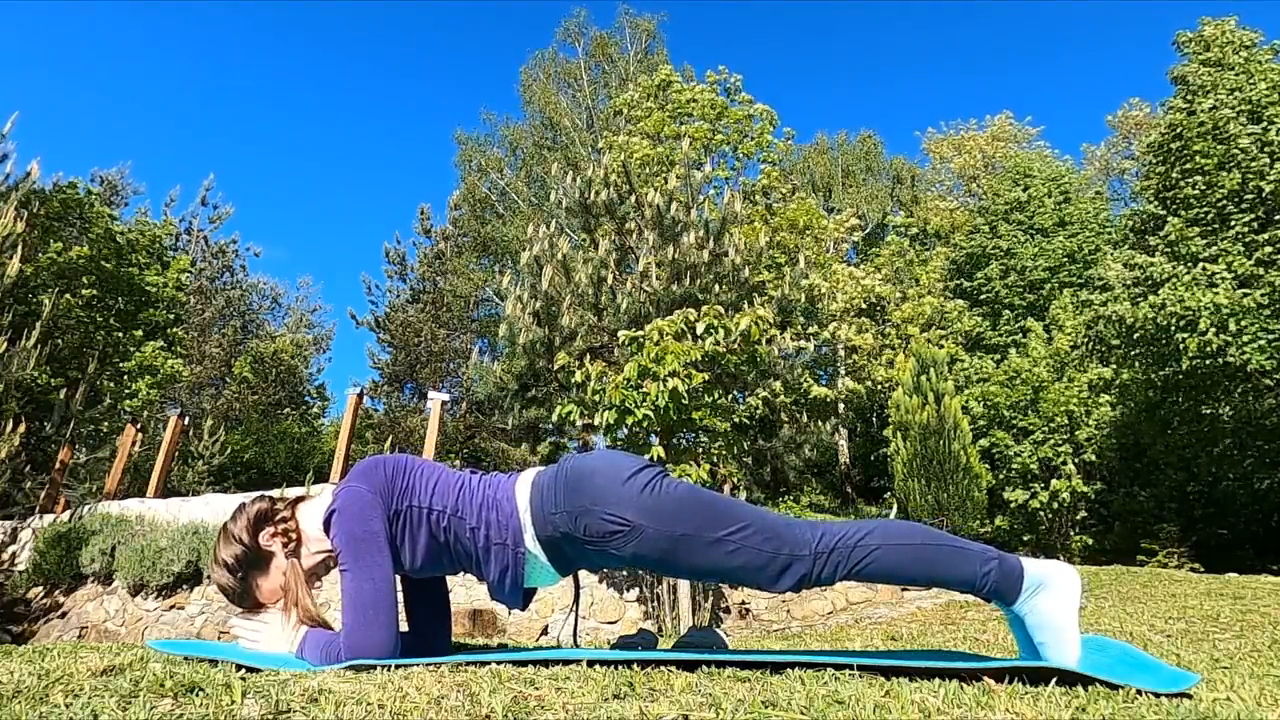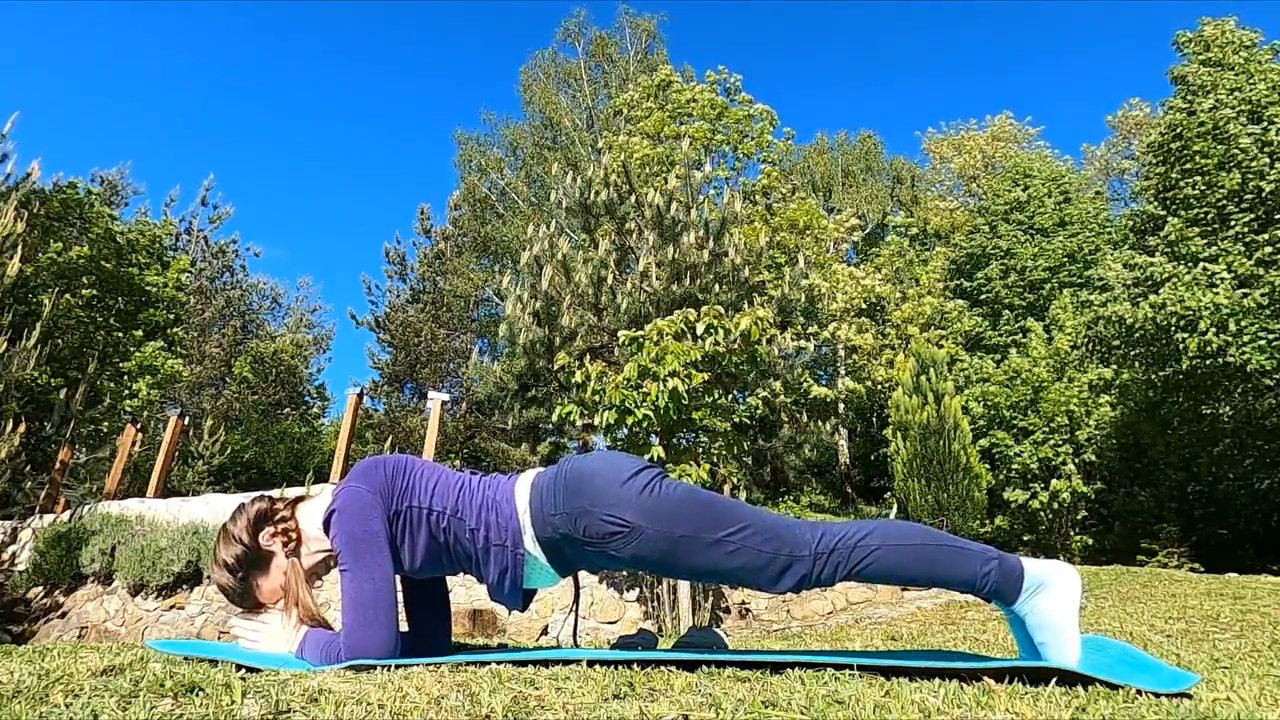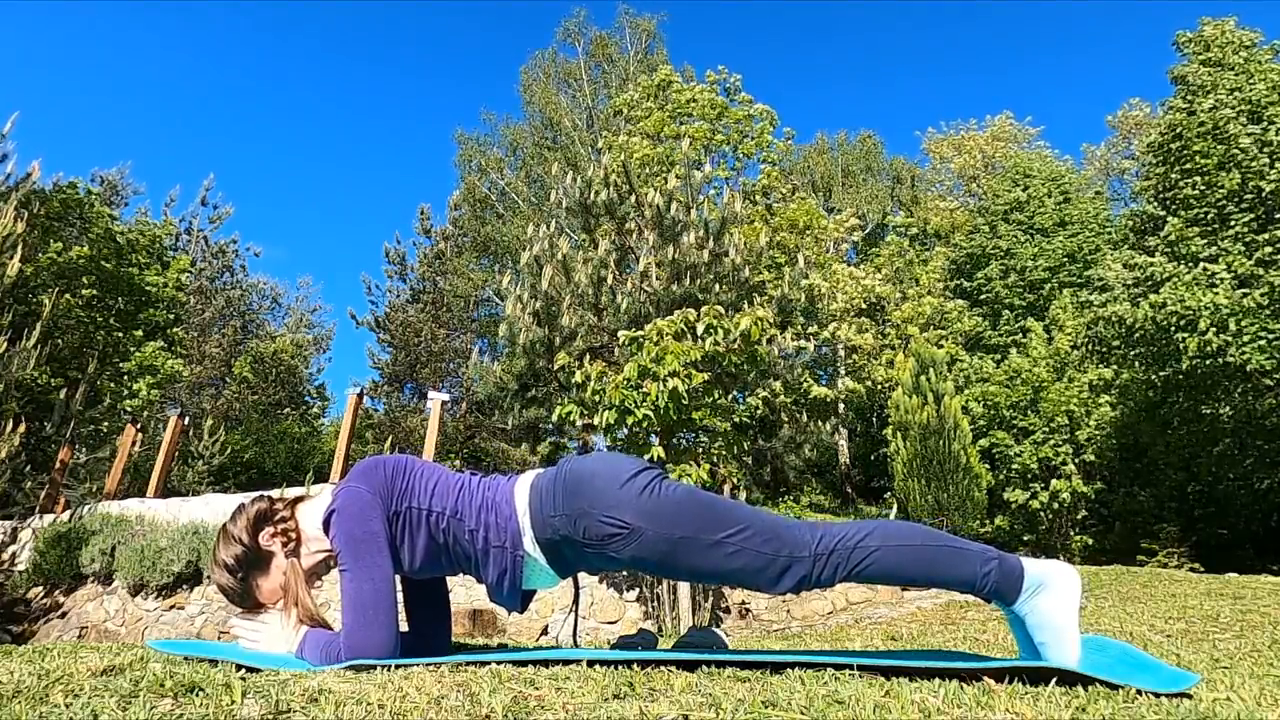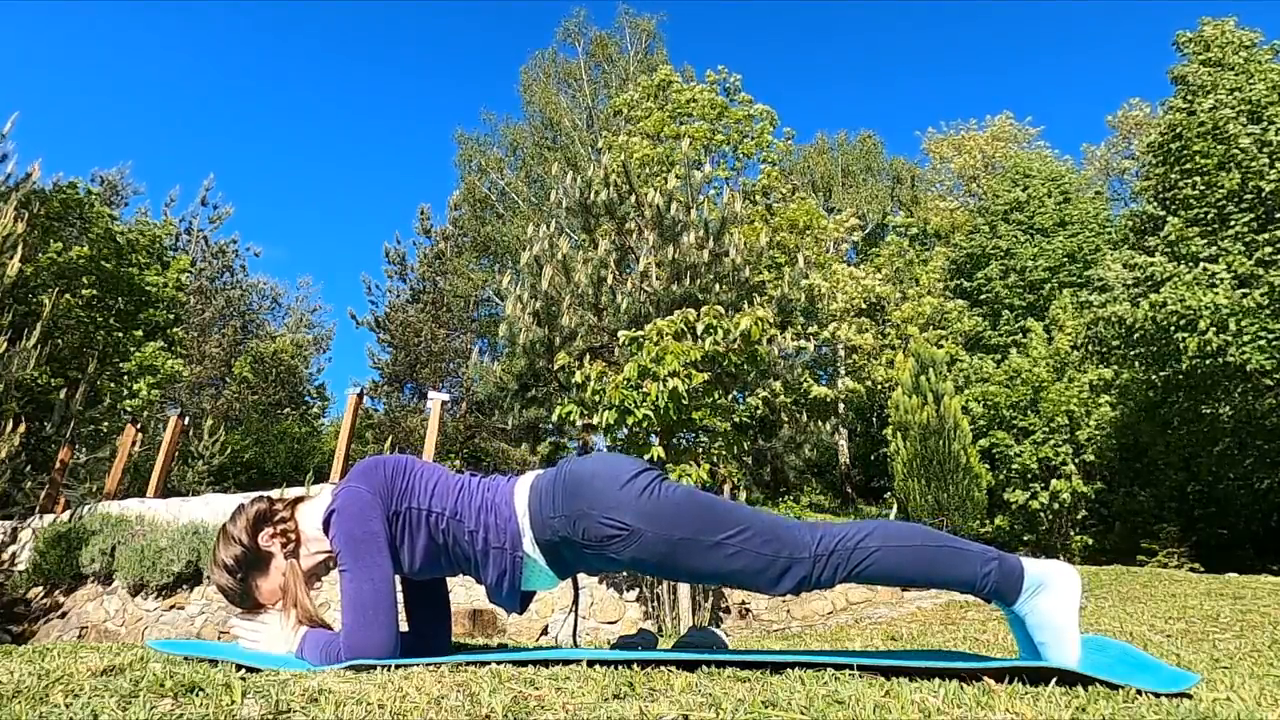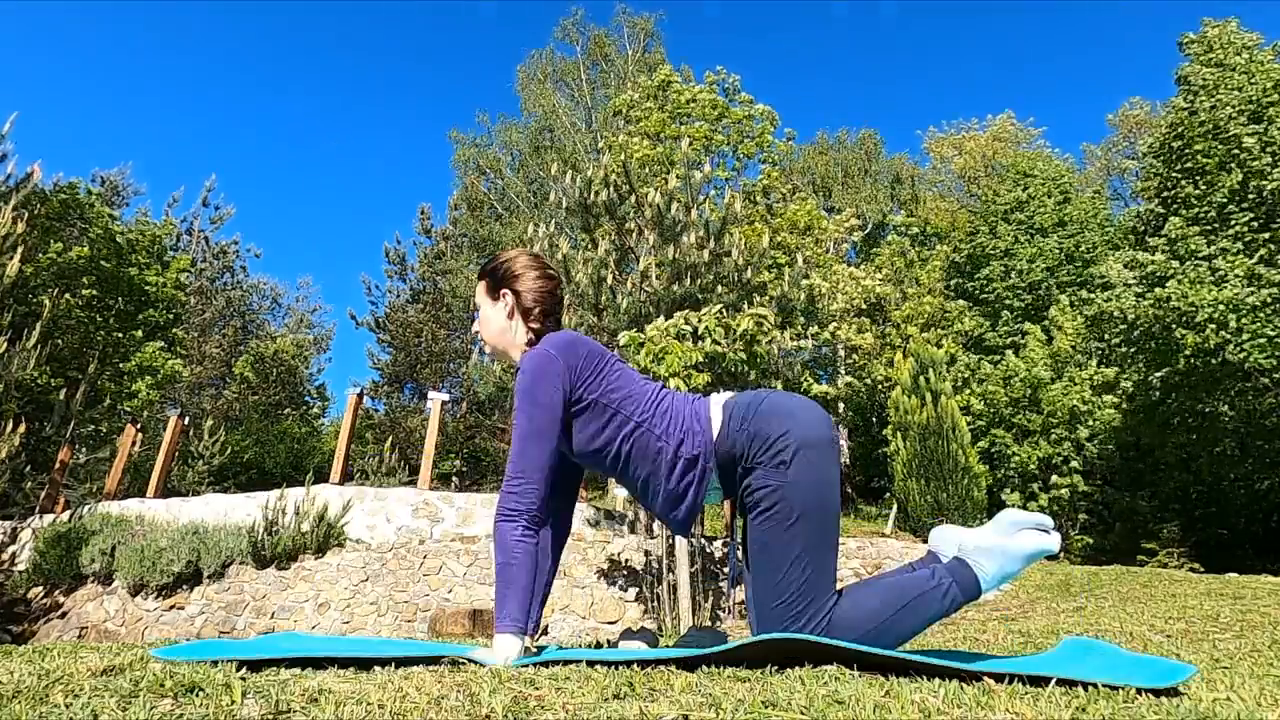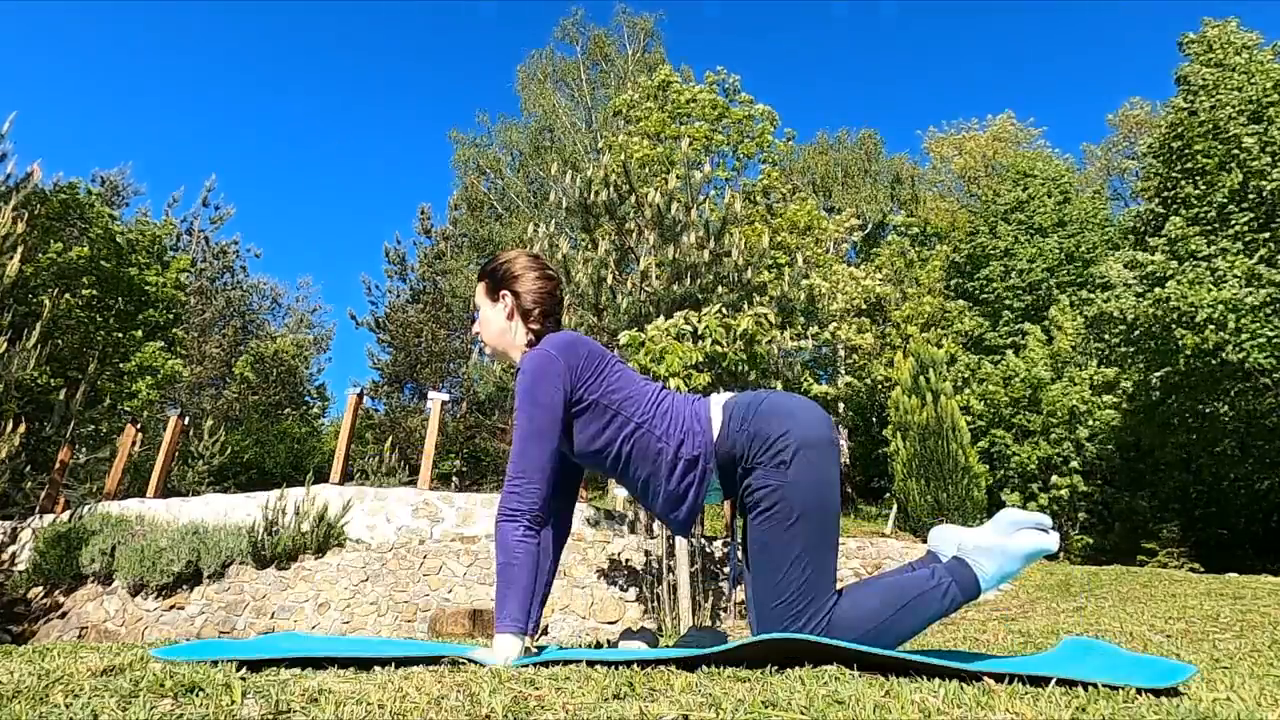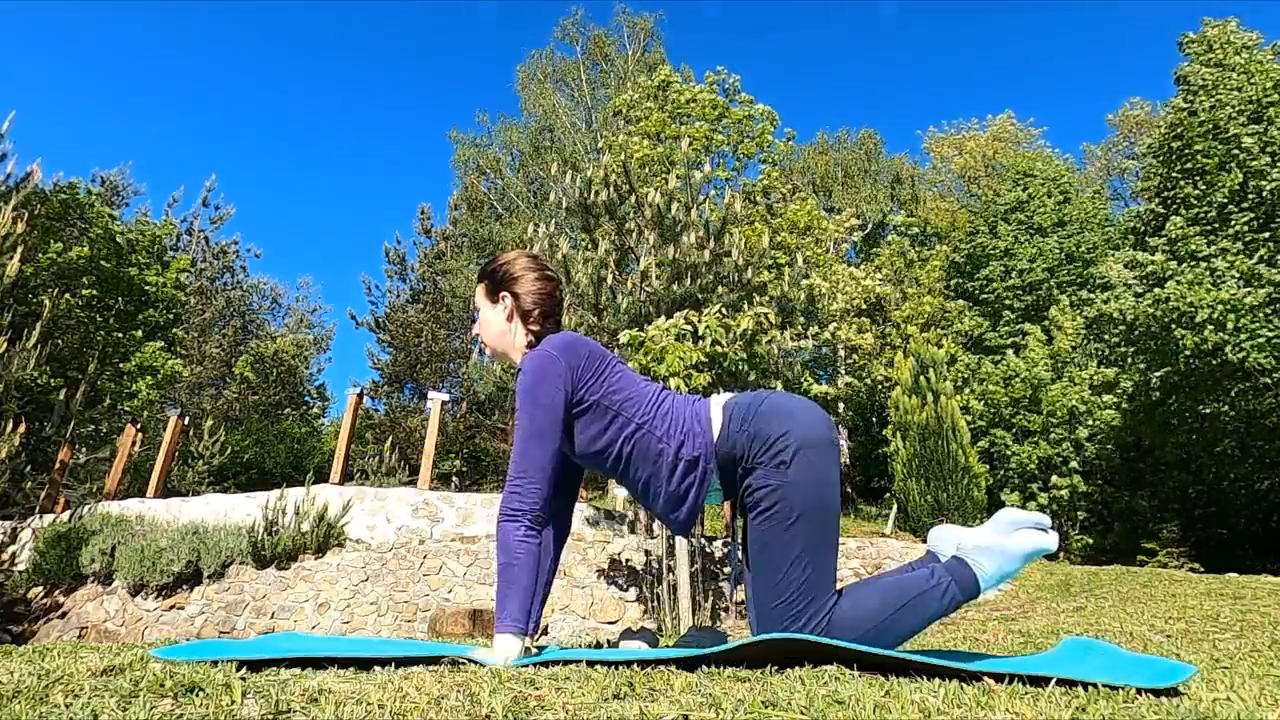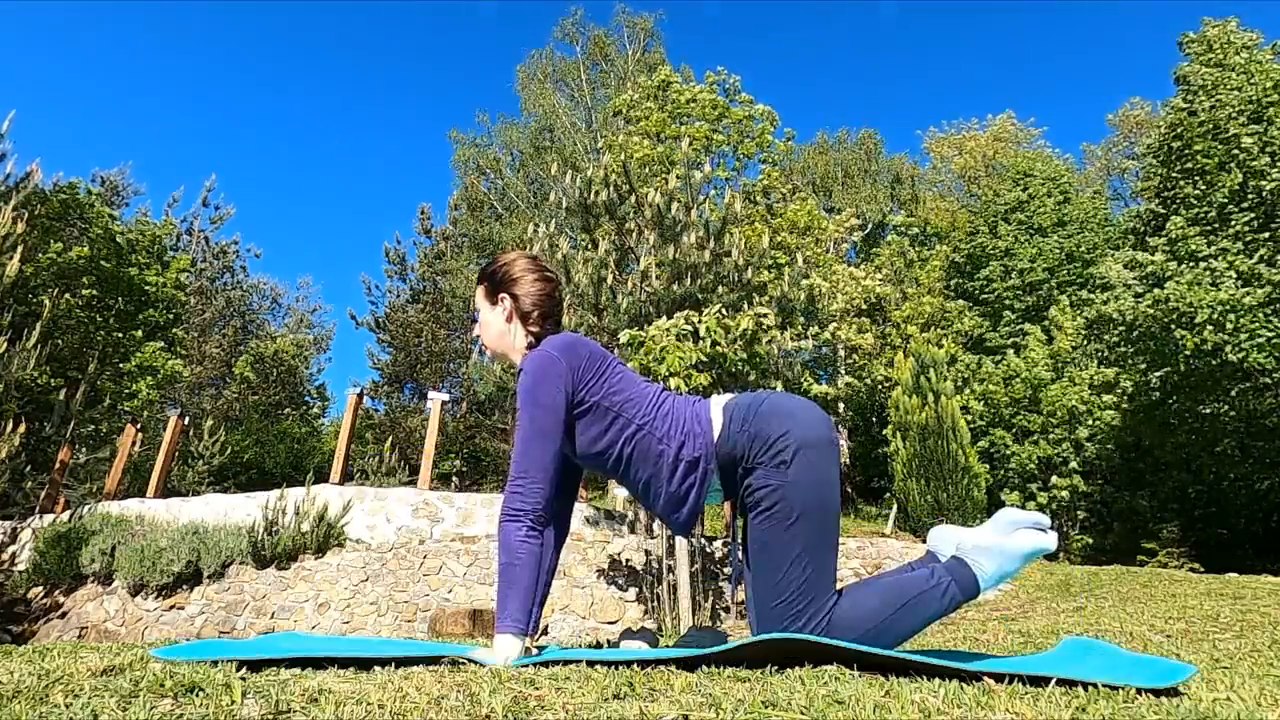
dt=0.1s
person 1, frame 1
left shoulder: (358, 497)
right shoulder: (387, 520)
left elbow: (372, 645)
right elbow: (428, 643)
left wrist: (294, 638)
right wrist: (303, 623)
left hip: (594, 508)
right hip: (589, 508)
left knee: (811, 554)
right knee: (813, 550)
left ankle: (1021, 579)
right ankle: (1015, 579)
person 1, frame 2
left shoulder: (358, 495)
right shoulder: (380, 518)
left elbow: (372, 644)
right elbow: (429, 642)
left wrist: (297, 639)
right wrist: (299, 626)
left hip: (595, 509)
right hip: (586, 511)
left knee: (813, 554)
right knee: (813, 551)
left ankle: (1022, 578)
right ankle: (1014, 580)
person 1, frame 3
left shoulder: (357, 496)
right shoulder: (384, 521)
left elbow: (373, 643)
right elbow: (429, 642)
left wrist: (296, 638)
right wrist: (300, 629)
left hip: (595, 510)
right hip: (588, 509)
left knee: (810, 555)
right knee: (811, 551)
left ankle: (1020, 579)
right ankle: (1013, 579)
person 1, frame 4
left shoulder: (359, 497)
right shoulder: (408, 510)
left elbow: (384, 624)
right elbow: (421, 628)
left wrist: (299, 642)
right wrist: (314, 633)
left hip: (626, 518)
right hip: (602, 509)
left knee: (815, 555)
left ankle: (1021, 578)
person 1, frame 5
left shoulder: (549, 360)
right shoulder: (553, 371)
left elbow: (521, 511)
right elbow: (549, 520)
left wrist: (505, 644)
right wrist: (518, 636)
left hip: (772, 441)
right hip: (761, 448)
left knee: (806, 641)
right knee: (801, 634)
left ankle: (975, 563)
right ankle: (955, 556)
person 1, frame 6
left shoulder: (551, 359)
right shoulder: (555, 378)
left elbow: (522, 509)
right elbow: (551, 517)
left wrist: (506, 642)
right wrist: (520, 633)
left hip: (775, 441)
right hip: (765, 450)
left knee: (803, 636)
right knee: (793, 632)
left ankle: (969, 565)
right ankle: (948, 557)
person 1, frame 7
left shoulder: (550, 360)
right shoulder: (558, 379)
left elbow: (522, 509)
right elbow: (551, 518)
left wrist: (506, 641)
right wrist: (519, 634)
left hip: (774, 442)
right hip: (763, 451)
left knee: (802, 638)
right knee: (791, 632)
left ankle: (971, 565)
right ankle: (947, 556)
person 1, frame 8
left shoulder: (551, 361)
right shoulder: (557, 375)
left elbow: (525, 509)
right elbow: (551, 516)
left wrist: (508, 641)
right wrist: (520, 630)
left hip: (776, 441)
right hip: (764, 448)
left knee: (803, 637)
right knee: (790, 628)
left ankle: (971, 566)
right ankle: (947, 557)
